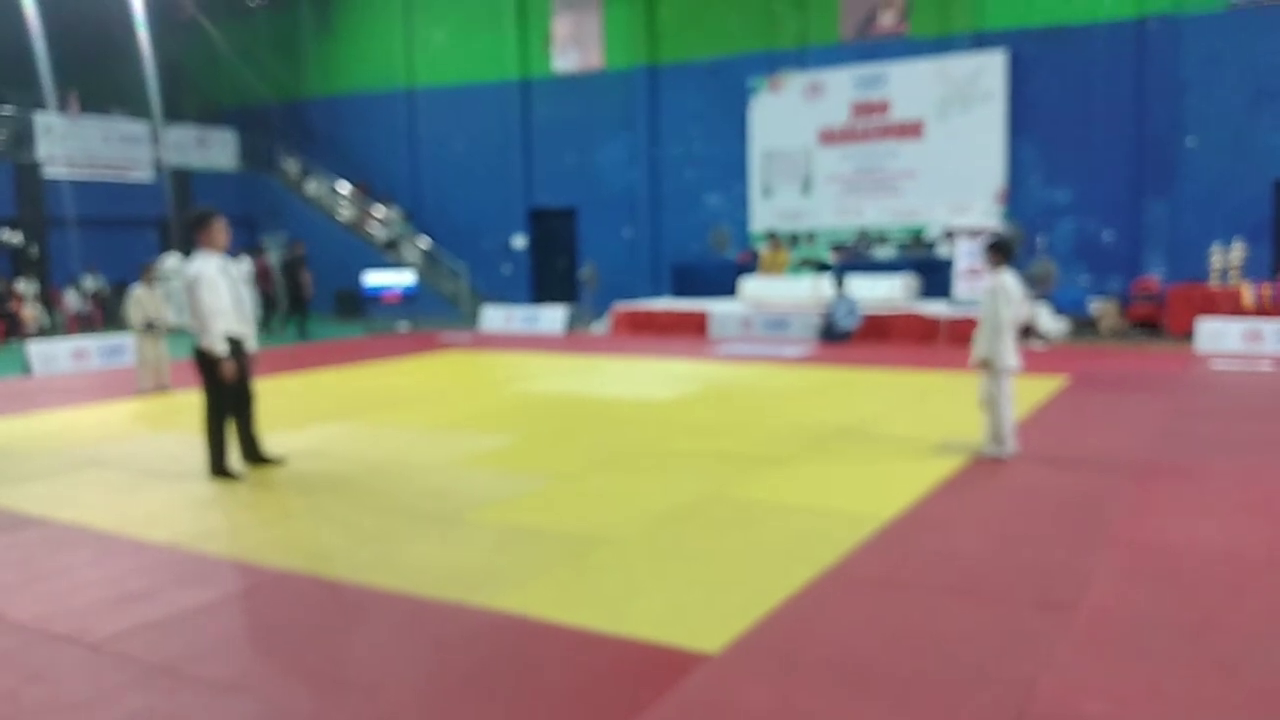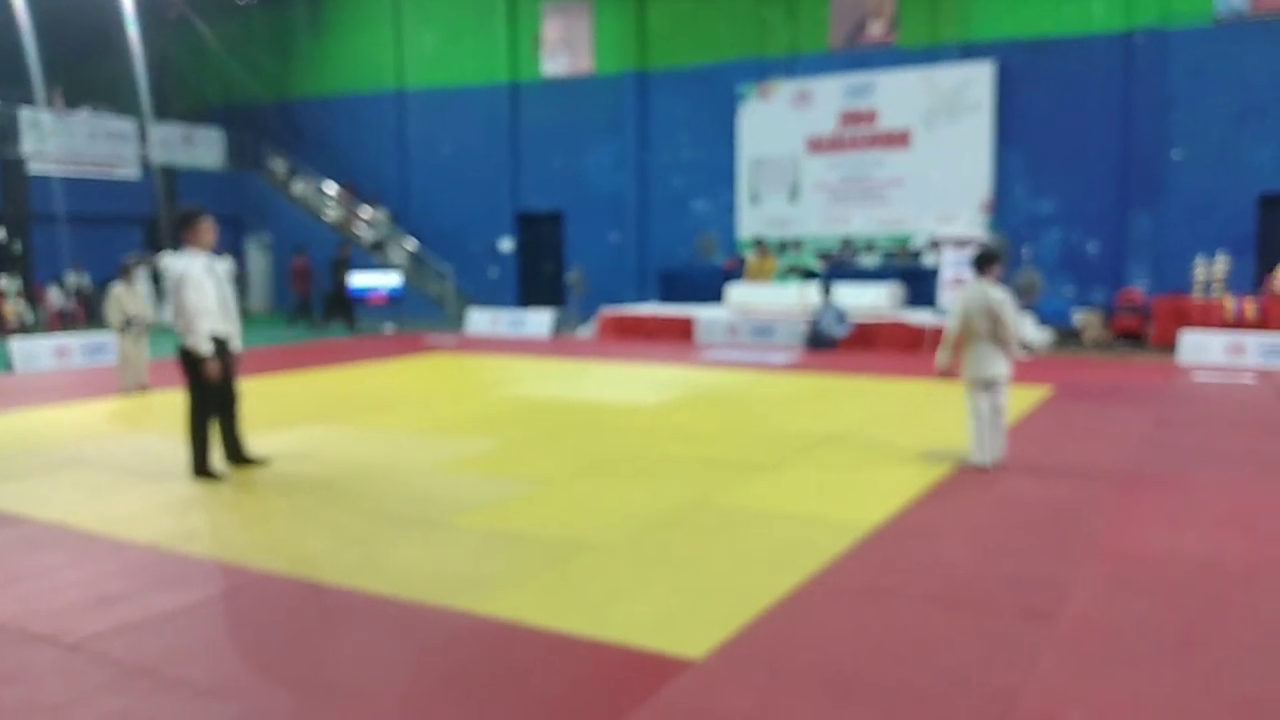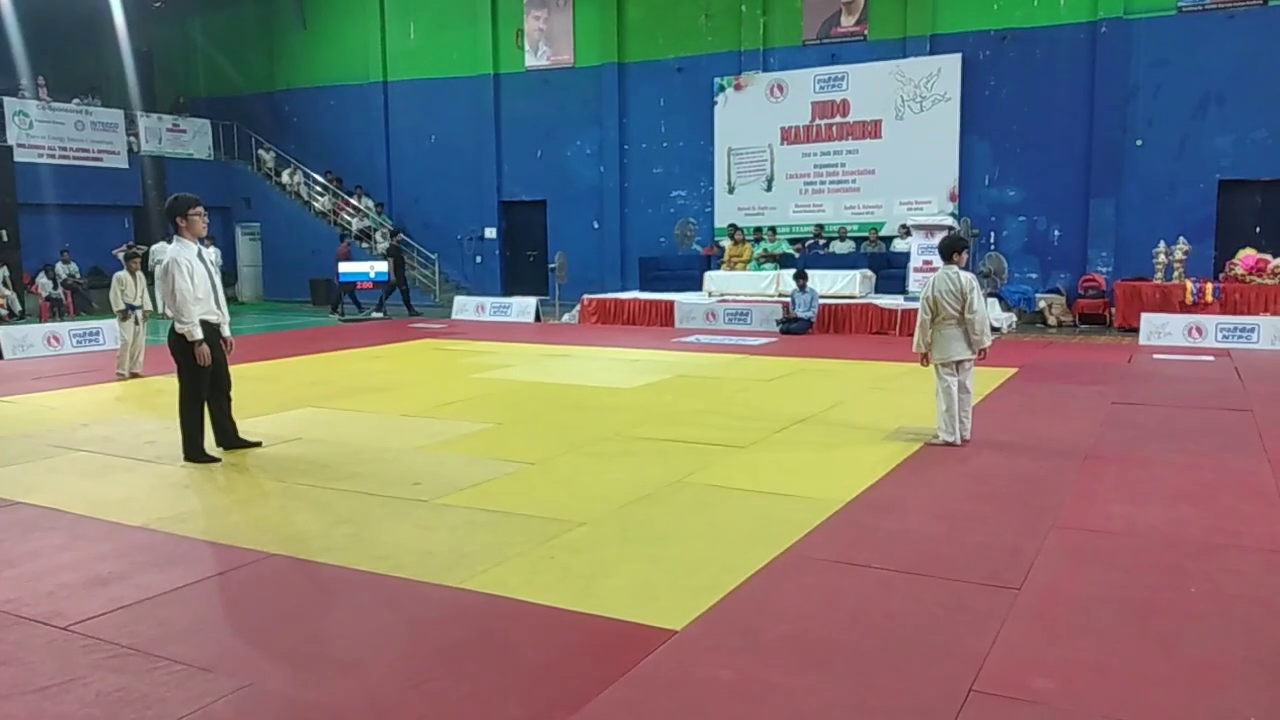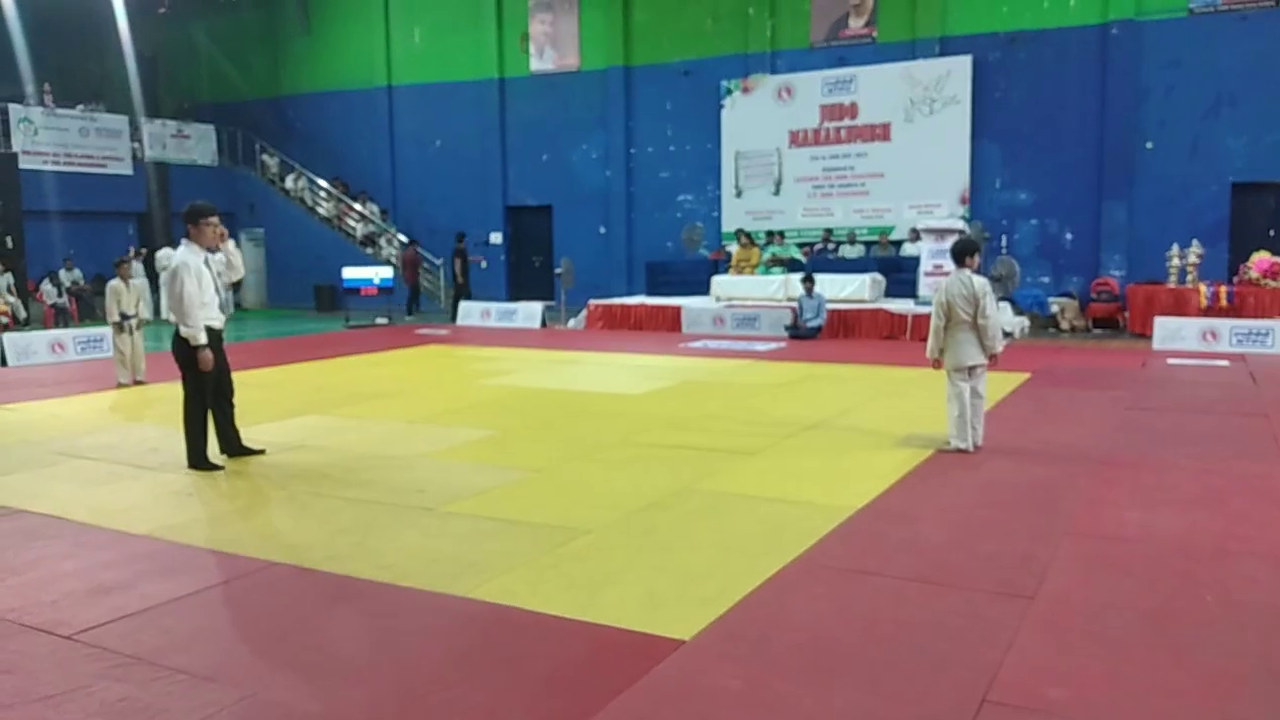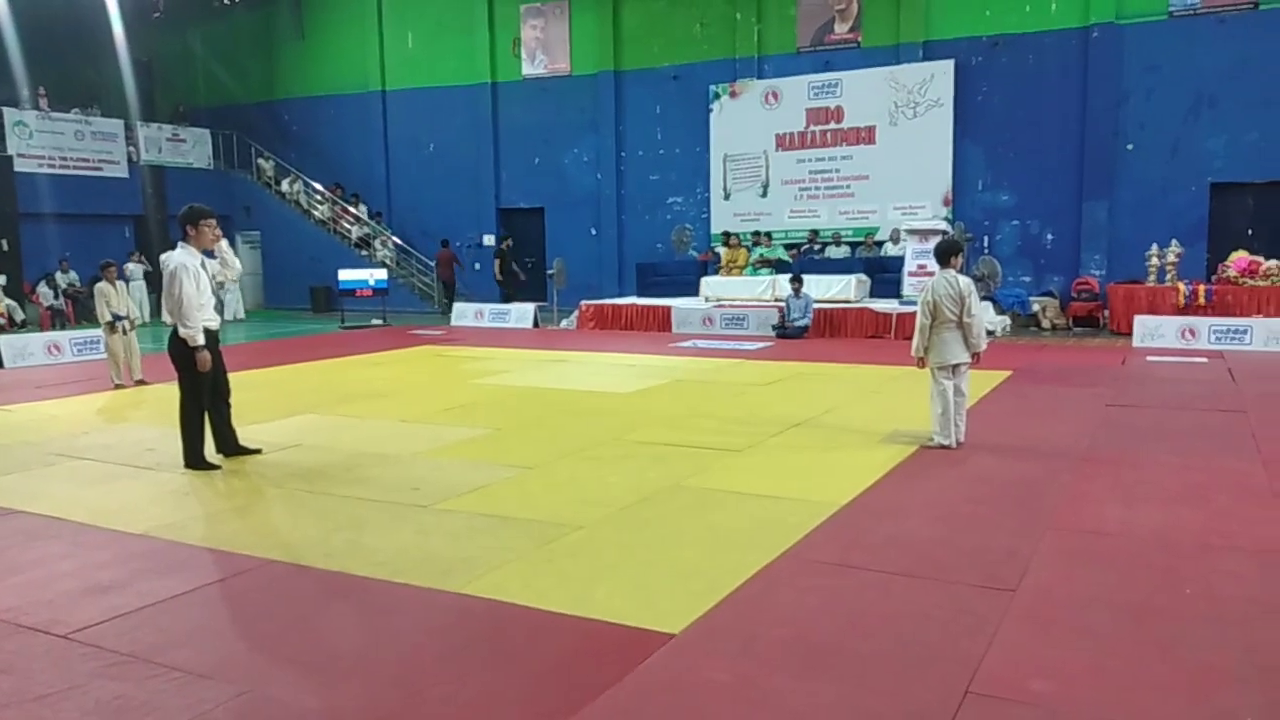
dt=1s
person 1, frame 1
left shoulder: (225, 264)
right shoulder: (201, 269)
right elbow: (208, 314)
left wrist: (248, 346)
right wrist: (222, 355)
left hip: (235, 344)
right hip: (216, 349)
left knee: (243, 402)
right knee: (220, 407)
left ankle: (252, 453)
right ankle: (218, 465)
person 1, frame 2
left shoulder: (214, 265)
right shoulder: (187, 269)
right elbow: (192, 315)
left wrist: (233, 346)
right wrist: (206, 355)
left hip: (220, 344)
right hip: (202, 349)
left knee: (227, 402)
right knee: (203, 407)
left ankle: (235, 453)
right ankle: (201, 465)
person 1, frame 3
left shoulder: (200, 252)
right shoulder: (177, 257)
right elbow: (184, 303)
left wrist: (224, 330)
right wrist: (197, 341)
left hip: (210, 330)
right hip: (192, 334)
left knee: (221, 387)
right knee: (194, 393)
left ankle: (228, 438)
right ankle: (194, 450)
person 1, frame 4
left shoulder: (204, 258)
right shoulder: (185, 261)
right elbow: (189, 307)
left wrist: (226, 244)
right wrist: (200, 346)
left hip: (211, 336)
right hip: (195, 340)
left knee: (223, 393)
right knee: (198, 399)
left ankle: (232, 445)
right ankle: (197, 457)
person 1, frame 5
left shoulder: (199, 260)
right shoulder: (182, 262)
left elbow: (232, 270)
right elbow: (187, 309)
left wrist: (220, 244)
right wrist: (198, 347)
left hip: (207, 336)
right hip: (191, 341)
left knee: (219, 393)
right knee: (195, 400)
left ankle: (228, 445)
right ankle: (194, 457)
person 2, frame 1
left shoulder: (997, 283)
right shoulder: (1013, 280)
left elbow: (993, 322)
right elbow: (1020, 315)
left wrist: (983, 353)
left hip: (995, 350)
right hip: (1006, 349)
left knee: (996, 398)
right knee: (1001, 396)
left ankle: (1000, 446)
right ankle: (1007, 442)
person 2, frame 2
left shoulder: (965, 295)
right shoulder: (1000, 294)
left elbow: (952, 330)
right elbow: (1010, 329)
left wrist: (944, 360)
right wrist: (1013, 352)
left hip: (975, 360)
right hip: (998, 360)
left knee: (979, 408)
right knee: (997, 407)
left ankle: (982, 456)
right ankle: (996, 452)
person 2, frame 3
left shoulder: (933, 282)
right shoulder: (968, 279)
left elbow: (924, 318)
right elbow: (976, 314)
left wrist: (922, 347)
right wrist: (982, 342)
left hip: (942, 341)
right hip: (964, 341)
left knee: (947, 388)
right knee: (964, 388)
left ankle: (949, 434)
right ankle: (963, 432)
person 2, frame 4
left shoulder: (945, 285)
right shoulder: (980, 283)
left elbow: (938, 322)
right elbow: (988, 319)
left wrist: (935, 352)
right wrist: (993, 348)
left hip: (955, 347)
right hip: (977, 347)
left knee: (959, 393)
right knee: (976, 393)
left ankle: (961, 440)
right ankle: (975, 438)
person 2, frame 5
left shoulder: (931, 285)
right shoulder: (965, 283)
left elbow: (924, 321)
right elbow: (973, 317)
left wrist: (920, 350)
right wrist: (976, 346)
left hip: (939, 345)
right hip: (960, 345)
left knee: (942, 391)
right knee: (959, 391)
left ankle: (945, 437)
right ankle: (957, 434)
